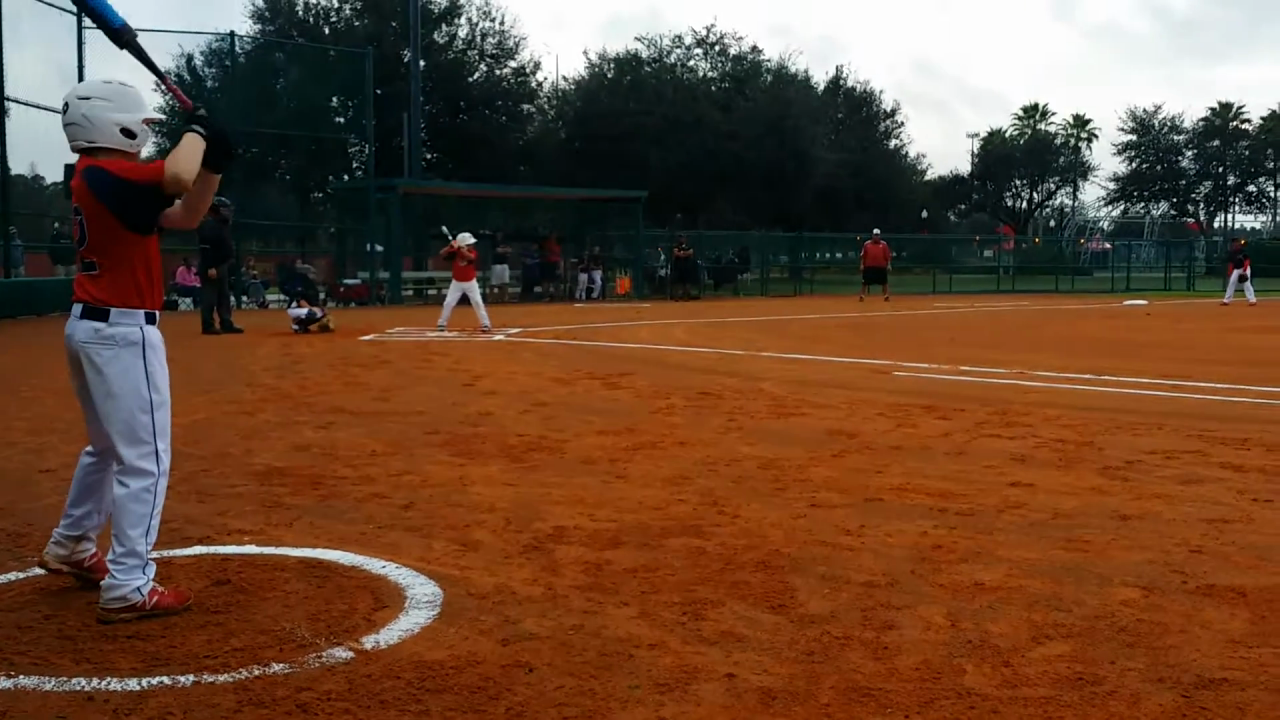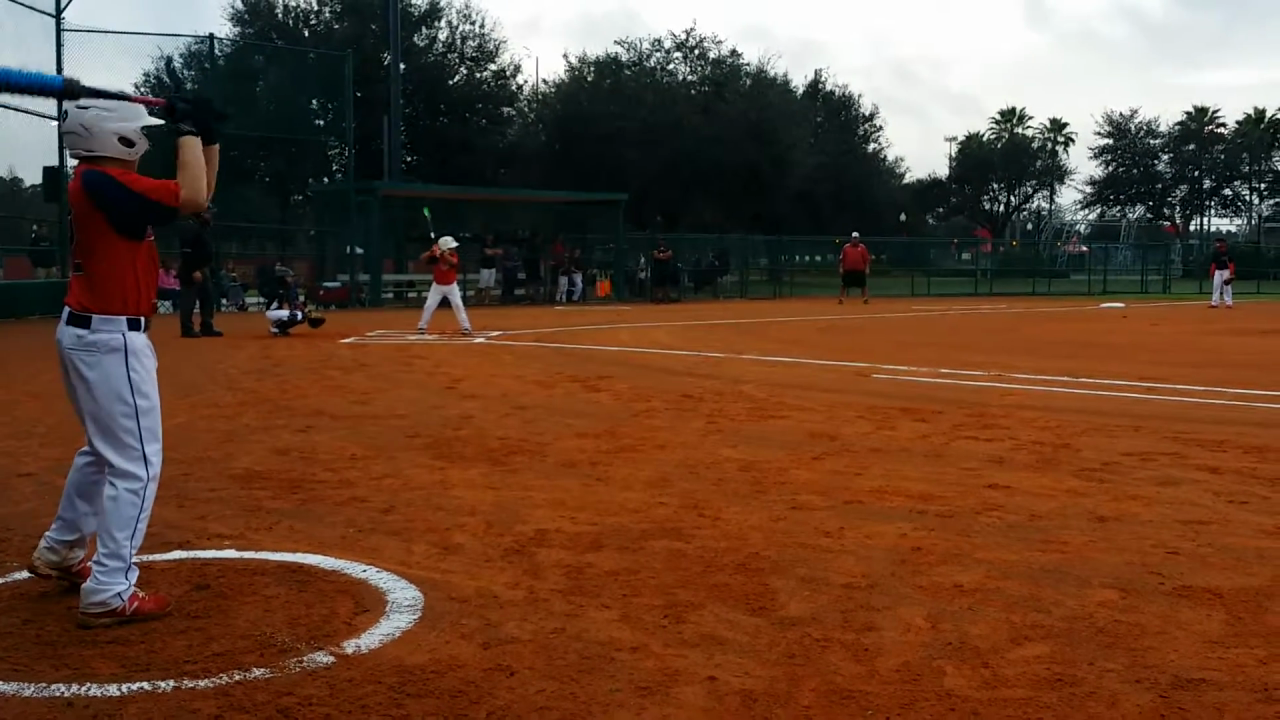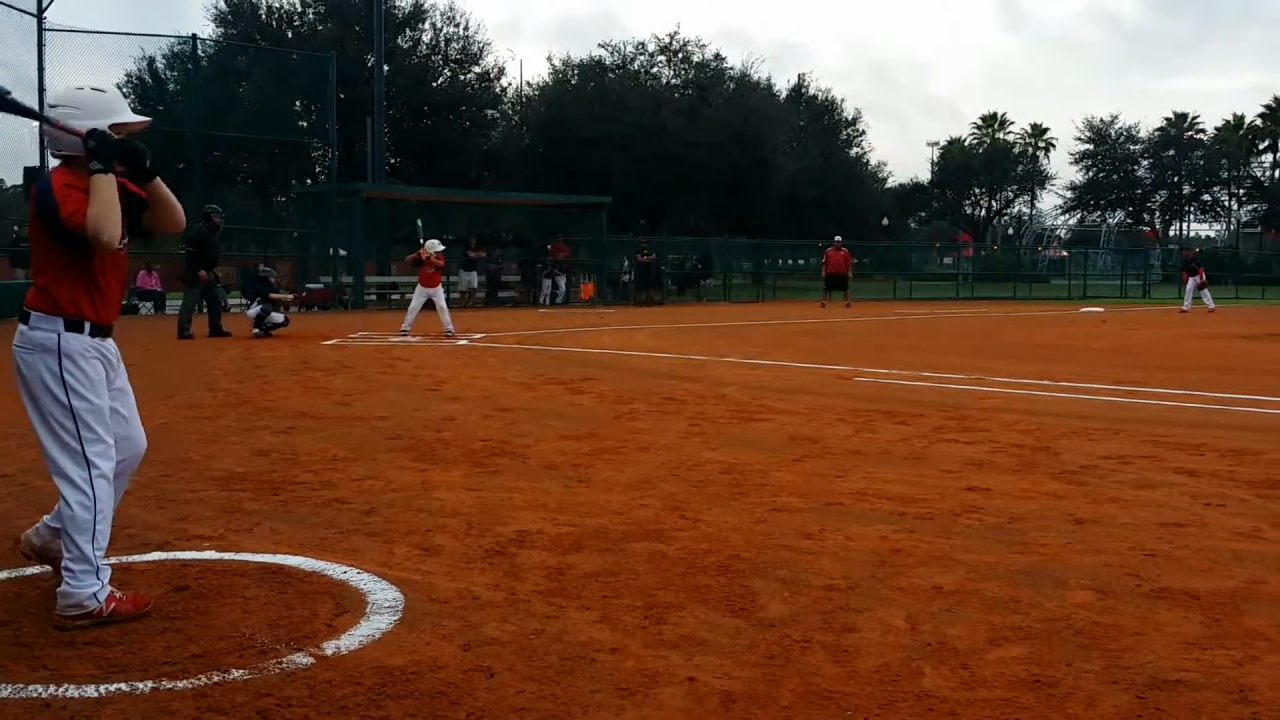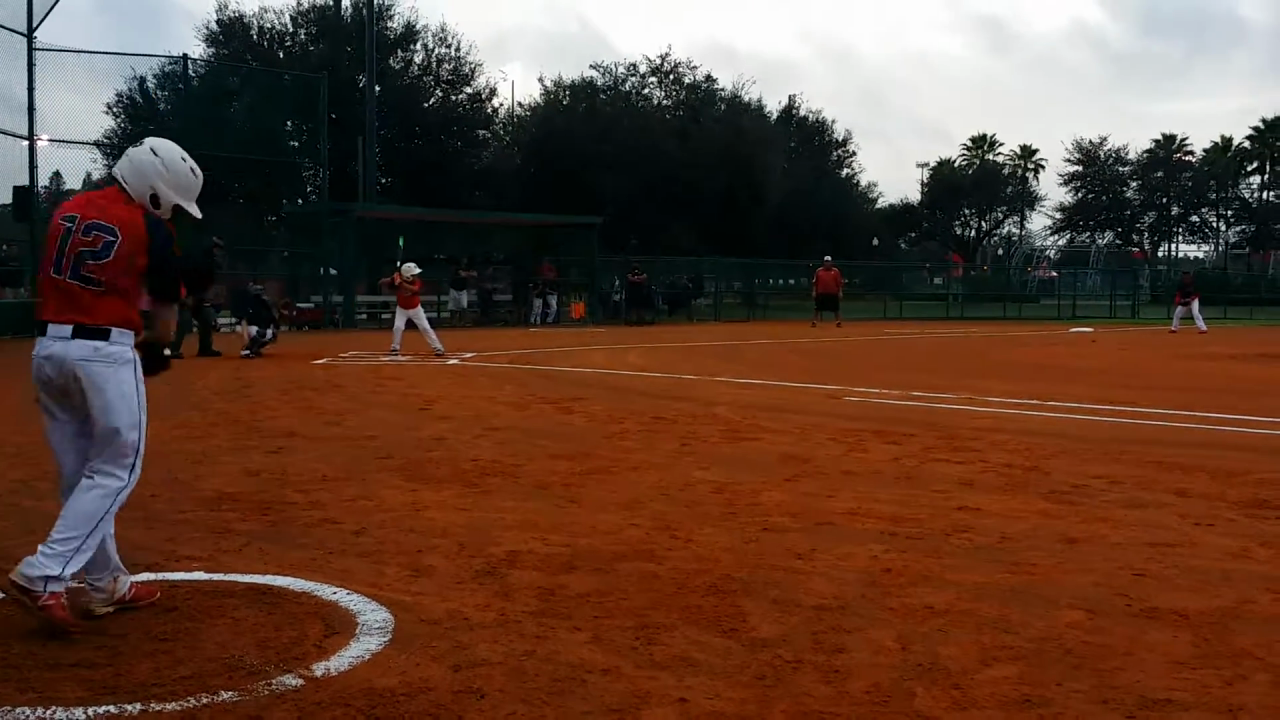
dt=1s
person 1, frame 1
left shoulder: (102, 177)
right shoulder: (104, 173)
left elbow: (186, 217)
right elbow: (176, 176)
left wrist: (214, 162)
right wrist: (197, 129)
left hip: (89, 326)
right hip: (122, 332)
left knee: (108, 447)
right knee: (144, 459)
left ankle: (71, 547)
right ankle: (128, 589)
person 1, frame 2
left shoulder: (111, 183)
right shoulder: (101, 180)
left elbow: (198, 200)
right elbow: (190, 197)
left wrist: (207, 137)
right wrist: (187, 129)
left hip: (88, 332)
right hip: (109, 338)
left knee: (103, 451)
right knee: (136, 463)
left ankle: (60, 550)
right ankle: (108, 594)
person 1, frame 3
left shoulder: (115, 187)
right shoulder: (59, 185)
left elbow: (174, 223)
right elbow: (104, 238)
left wrist: (142, 171)
right wrist: (102, 168)
left hip: (95, 342)
right hip: (58, 343)
left knee: (127, 448)
right knee: (90, 464)
left ankle: (53, 536)
right ankle: (84, 596)
person 1, frame 4
left shoulder: (69, 207)
right shoulder: (154, 231)
right elbow: (165, 309)
right wrist: (157, 344)
left hip: (49, 350)
right hip: (106, 353)
left knee: (80, 472)
right knee: (112, 472)
left ankle: (105, 584)
right ankle: (42, 575)
